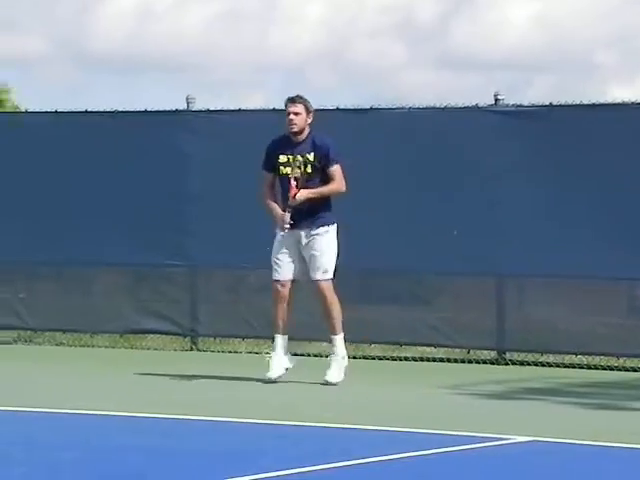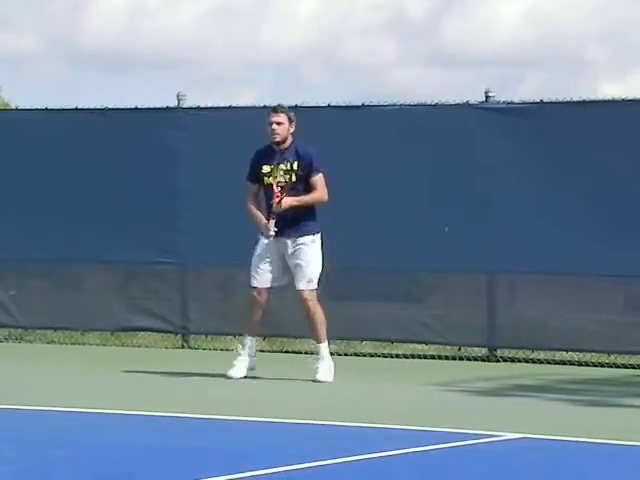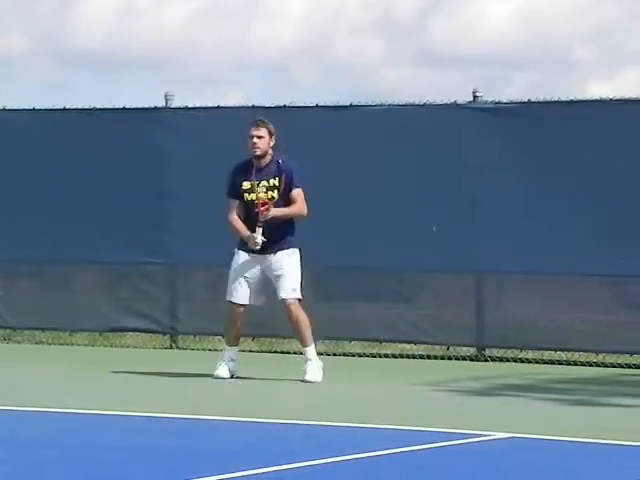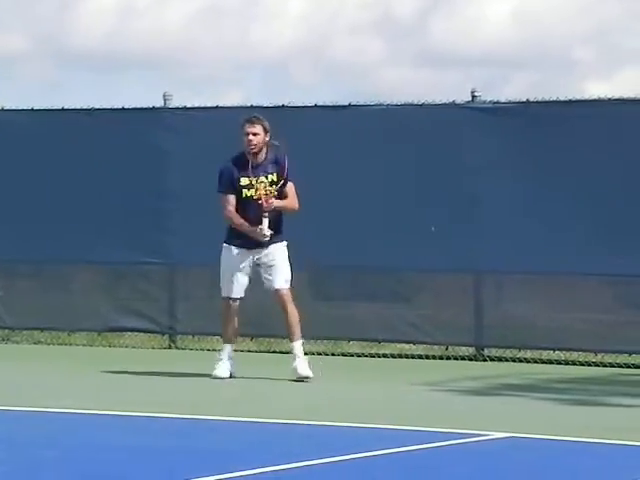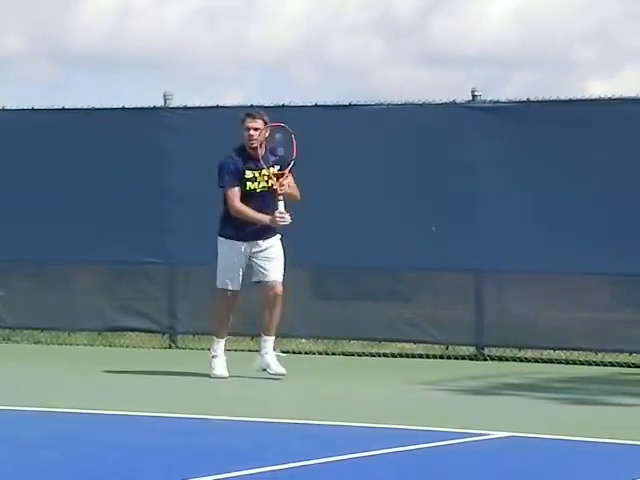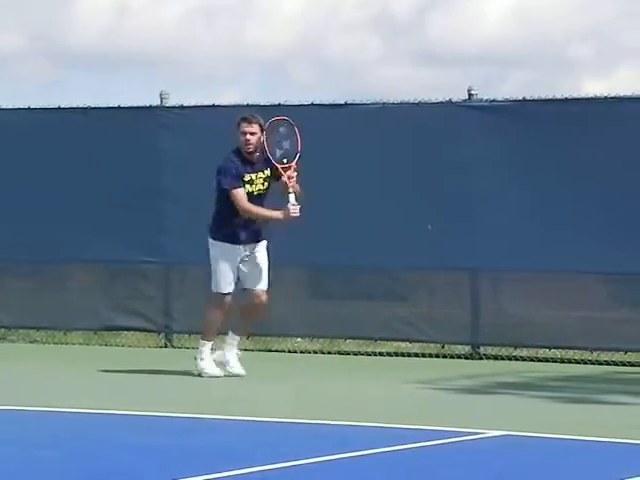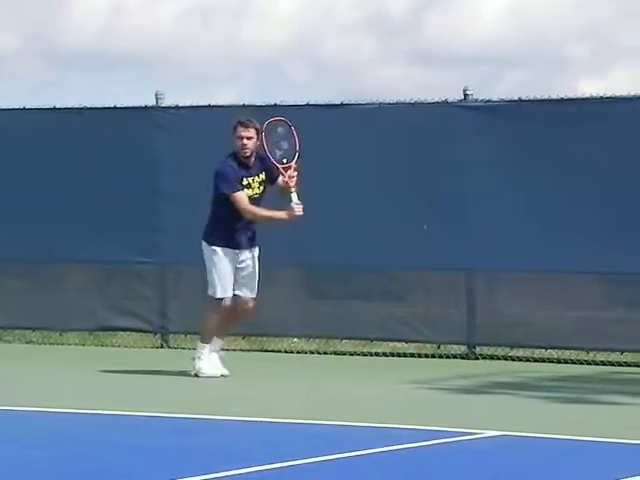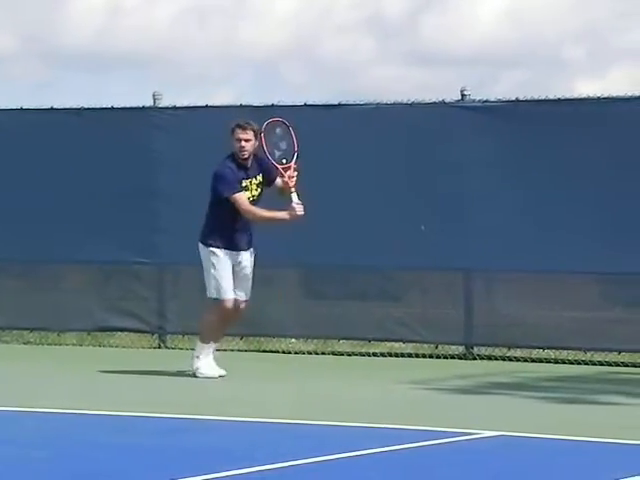
dt=0.1s
person 1, frame 1
left shoulder: (322, 145)
right shoulder: (275, 147)
left elbow: (340, 185)
right elbow: (268, 188)
left wrist: (308, 193)
right wrist: (276, 212)
left hip: (319, 227)
right hip: (288, 229)
left knee: (324, 288)
right knee: (281, 289)
left ankle: (339, 354)
right ankle: (280, 354)
person 1, frame 2
left shoulder: (305, 155)
right shoulder: (259, 158)
left elbow: (322, 195)
right elbow: (252, 199)
left wrist: (292, 201)
right wrist: (262, 221)
left hip: (303, 236)
right hip: (271, 237)
left knee: (307, 296)
right knee: (257, 294)
left ankle: (324, 359)
right ankle: (246, 355)
person 1, frame 3
left shoulder: (285, 169)
right shoulder: (238, 173)
left elbow: (302, 209)
right elbow: (233, 215)
left wrist: (275, 212)
right wrist: (247, 236)
left hip: (283, 249)
right hip: (248, 250)
left knee: (291, 305)
right knee: (236, 308)
left ankle: (313, 360)
right ankle: (229, 359)
person 1, frame 4
left shoulder: (278, 164)
right shoulder: (230, 168)
left elbow: (294, 203)
right elbow: (229, 212)
left wrist: (275, 203)
right wrist: (253, 231)
left hip: (274, 244)
right hip: (237, 245)
left knee: (284, 296)
right knee: (231, 302)
left ankle: (299, 357)
right ankle: (226, 357)
person 1, frame 5
left shoulder: (277, 158)
right shoulder: (231, 162)
left elbow: (296, 193)
right elbow: (234, 206)
left wrist: (285, 188)
right wrist: (267, 219)
left hip: (267, 238)
right hip: (233, 237)
left knee: (275, 290)
right knee: (228, 295)
left ankle: (267, 353)
right ankle: (218, 354)
person 1, frame 6
left shoulder: (269, 160)
right shoulder: (228, 165)
left elbow: (292, 188)
right elbow: (244, 207)
left wrist: (292, 183)
right wrist: (281, 215)
left hip: (255, 241)
right hip: (225, 240)
left knee: (259, 299)
right knee: (223, 299)
left ankle: (229, 350)
right ankle: (204, 356)
person 1, frame 7
left shoulder: (265, 163)
right shoulder: (227, 170)
left elbow: (286, 187)
right elbow: (247, 210)
left wrist: (290, 183)
right wrist: (285, 214)
left hip: (248, 245)
right hip: (220, 245)
left knee: (245, 305)
right knee: (222, 303)
left ankle: (212, 349)
right ankle: (202, 358)
person 1, frame 8
left shoulder: (262, 164)
right shoulder: (225, 171)
left elbow: (283, 188)
right elbow: (247, 211)
left wrist: (289, 183)
right wrist: (286, 215)
left hip: (244, 246)
right hip: (217, 245)
left knee: (238, 306)
right knee: (224, 304)
left ankle: (207, 354)
right ankle: (200, 357)
